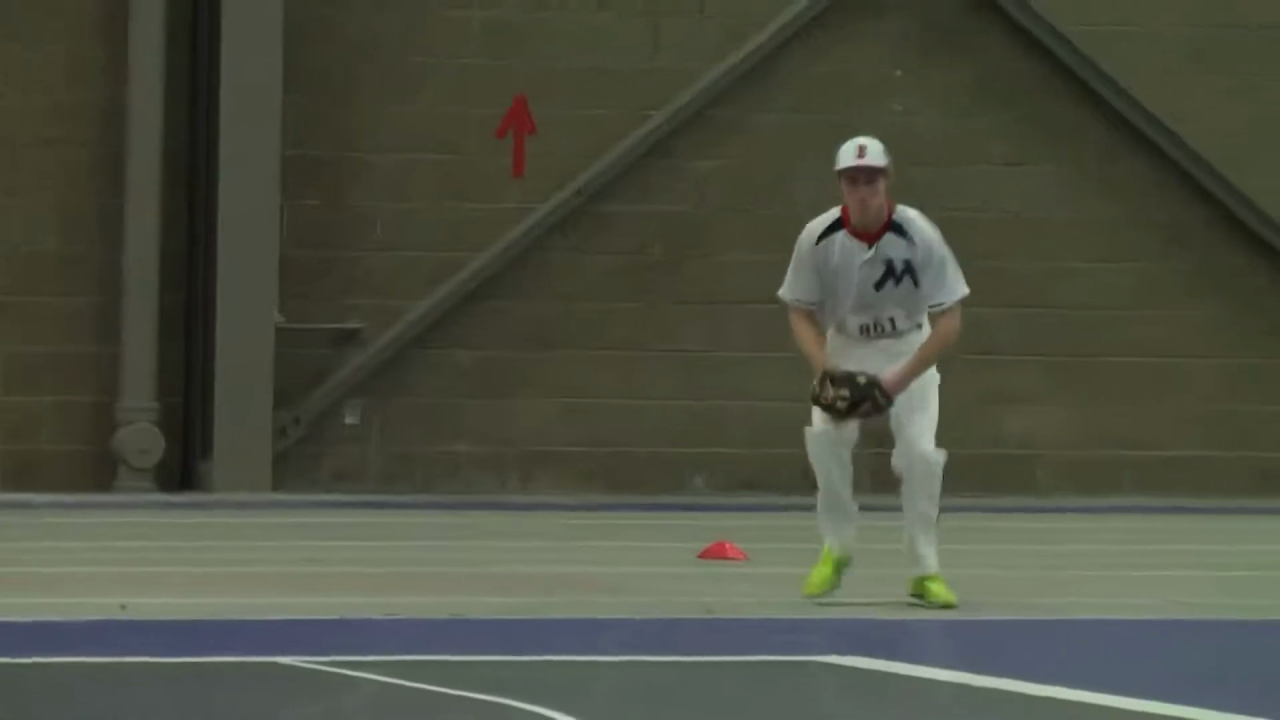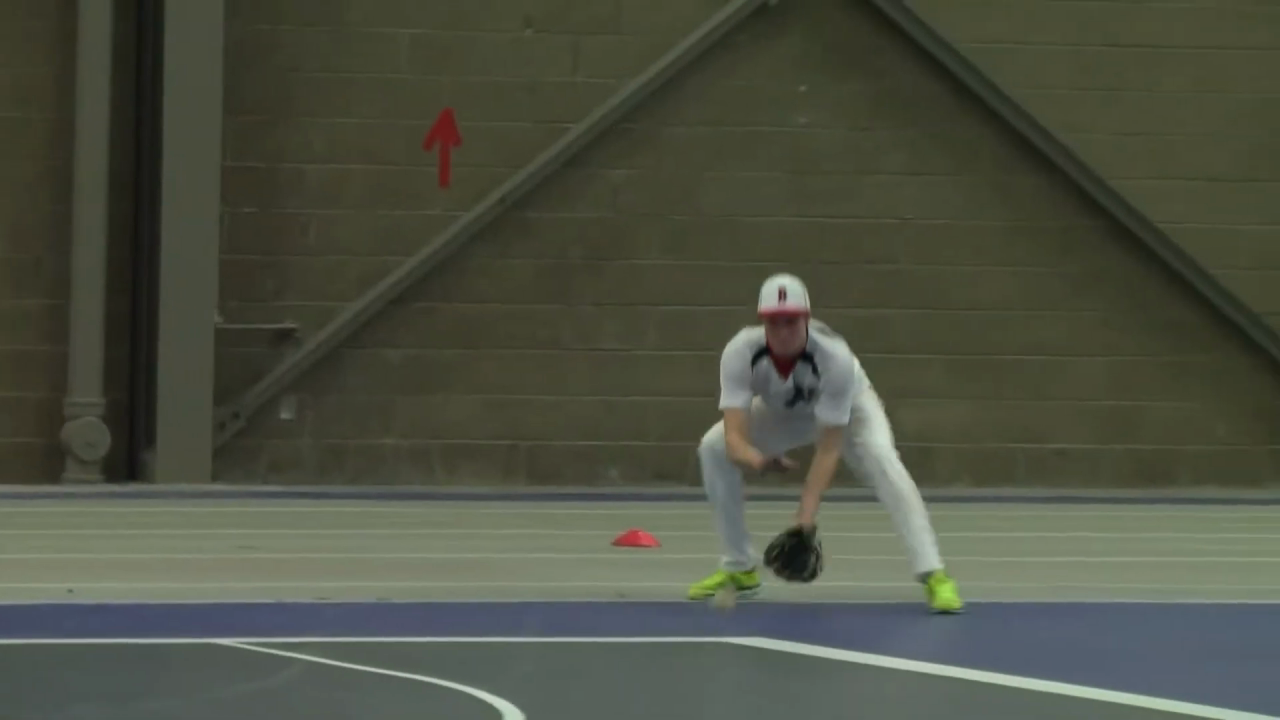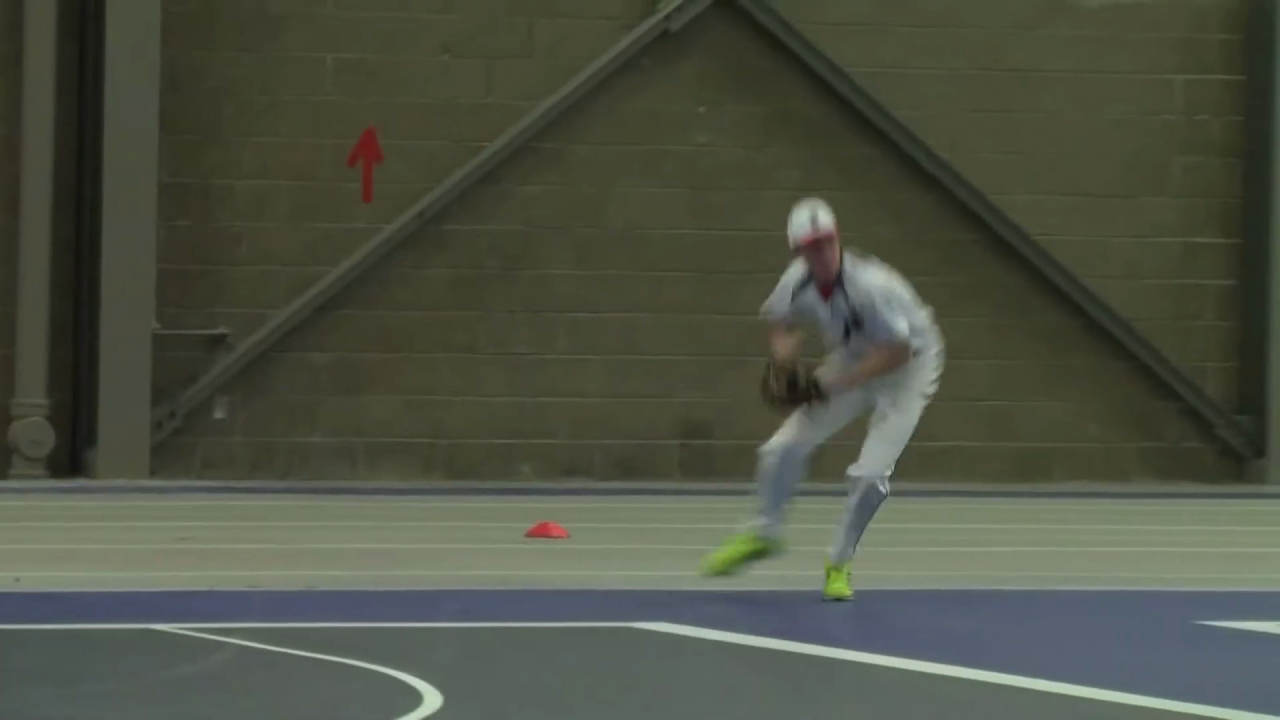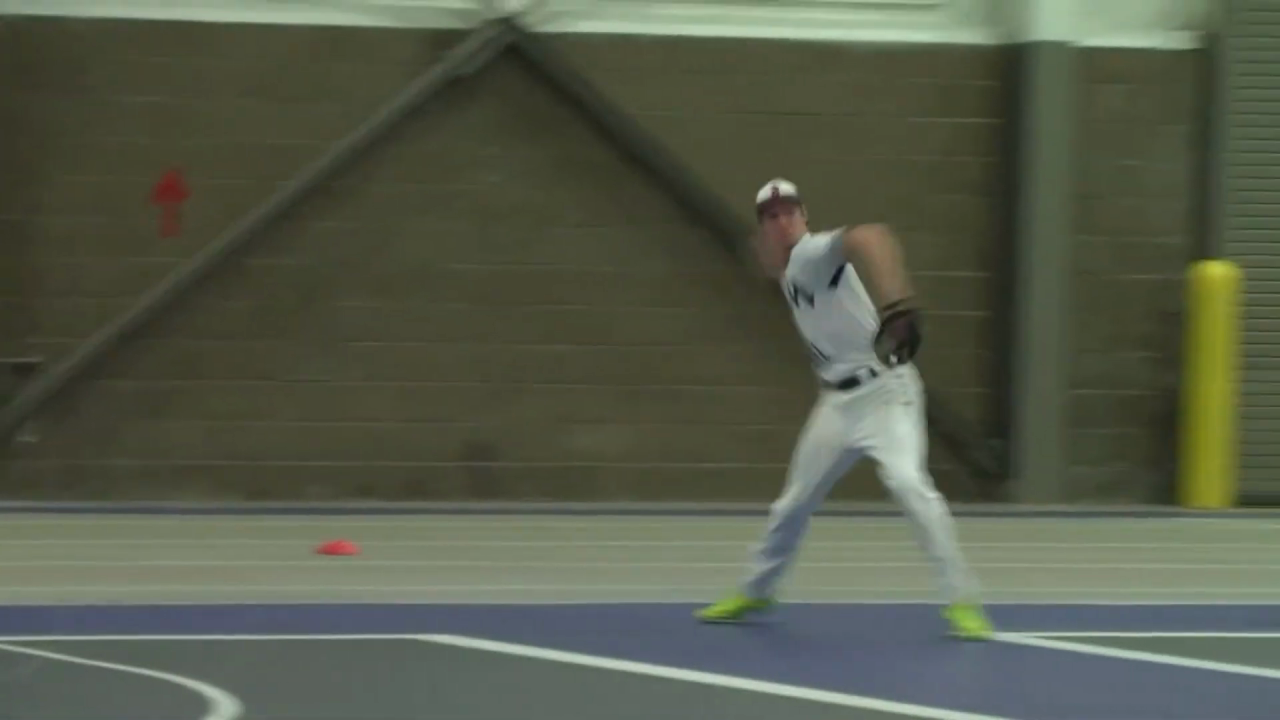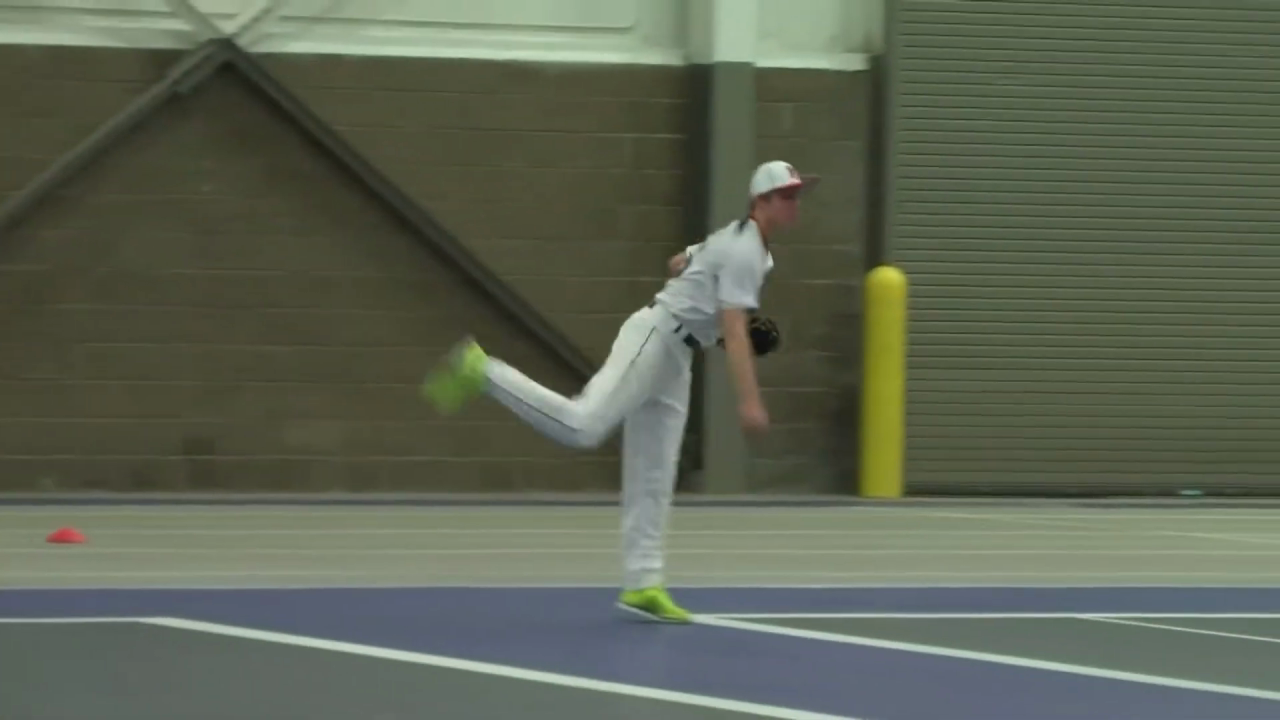
dt=0.5s
person 1, frame 1
left shoulder: (919, 234)
right shoulder: (816, 238)
left elbow: (950, 321)
right elbow: (800, 316)
left wrist: (900, 382)
right wrist: (828, 375)
left hip: (912, 350)
right hip: (846, 347)
left knee: (919, 455)
right knee: (825, 433)
right ankle: (836, 543)
person 1, frame 2
left shoulder: (835, 357)
right shoulder: (739, 351)
left elbow: (829, 448)
right elbow: (734, 435)
left wrist: (807, 515)
right wrist: (757, 460)
left hip: (847, 402)
right hip: (781, 411)
left knee: (881, 462)
right knee: (713, 451)
left ankle: (933, 574)
right ankle: (738, 567)
person 1, frame 3
left shoulder: (874, 285)
right shoulder: (795, 282)
left elbow: (903, 350)
right elbow: (782, 327)
left wrist: (837, 385)
right wrist: (783, 352)
left hip: (907, 363)
right hip: (851, 361)
left knee: (870, 473)
right knee: (782, 451)
left ankle: (838, 563)
right ankle: (764, 536)
person 1, frame 4
left shoulder: (813, 252)
right shoulder: (796, 269)
left elbow: (870, 236)
left wrist: (898, 301)
left hip: (885, 392)
right hip: (839, 400)
left knee: (912, 489)
right knee: (794, 505)
left ankle: (961, 603)
right ankle: (756, 594)
person 1, frame 5
left shoulder: (738, 240)
right shoulder: (746, 251)
left elbow: (679, 264)
right elbow: (735, 330)
left wrist: (714, 322)
right wrist: (750, 401)
left hip: (676, 358)
right hip: (652, 341)
left knee: (656, 477)
right knee: (582, 423)
left ankle: (643, 585)
right ankle: (480, 369)
